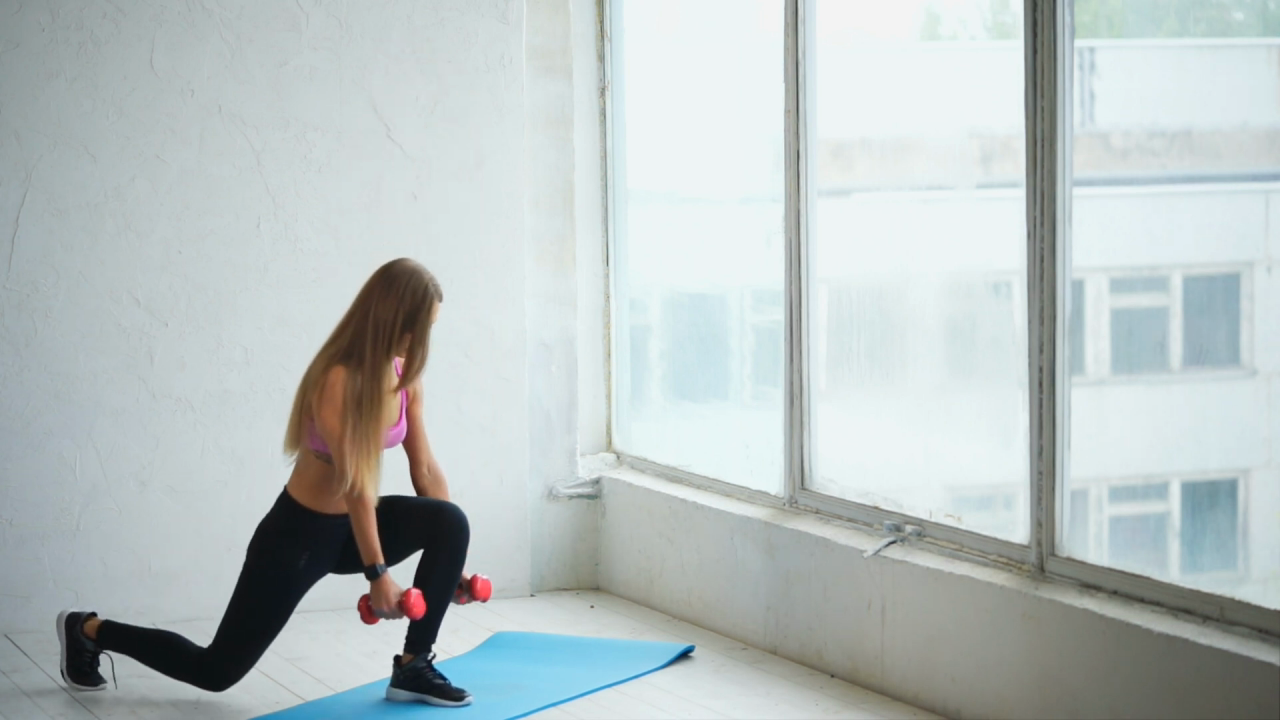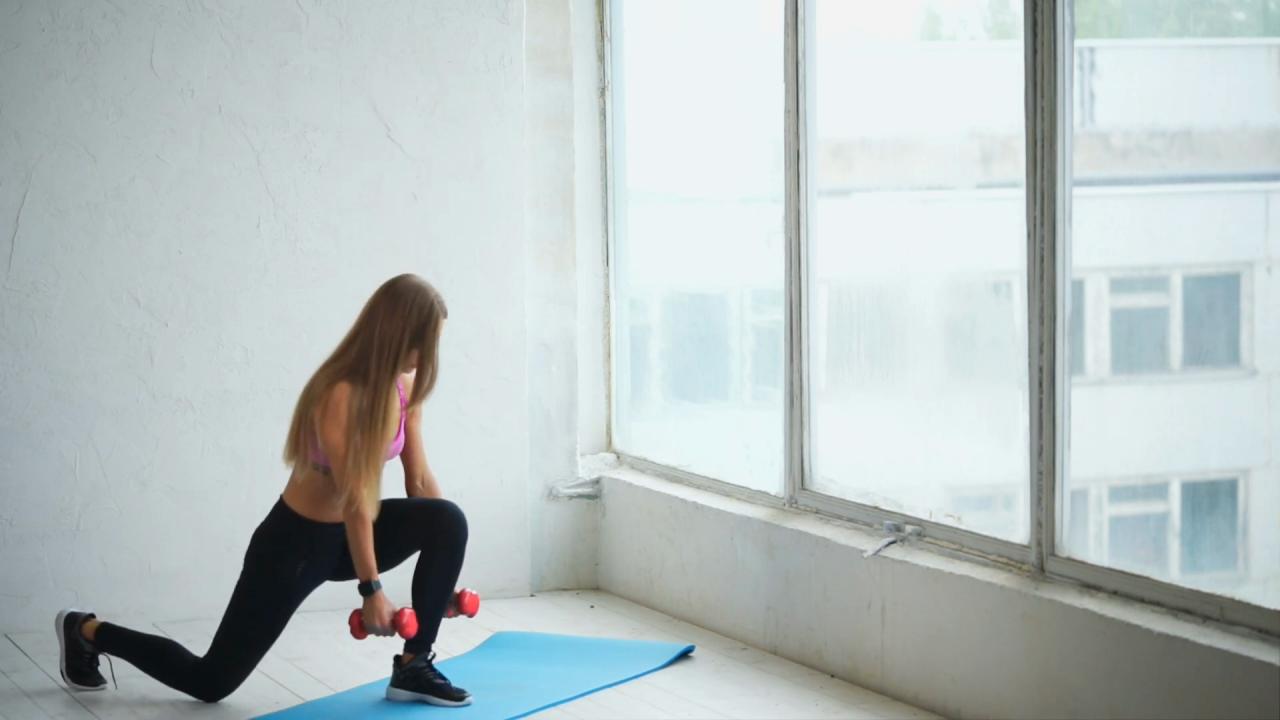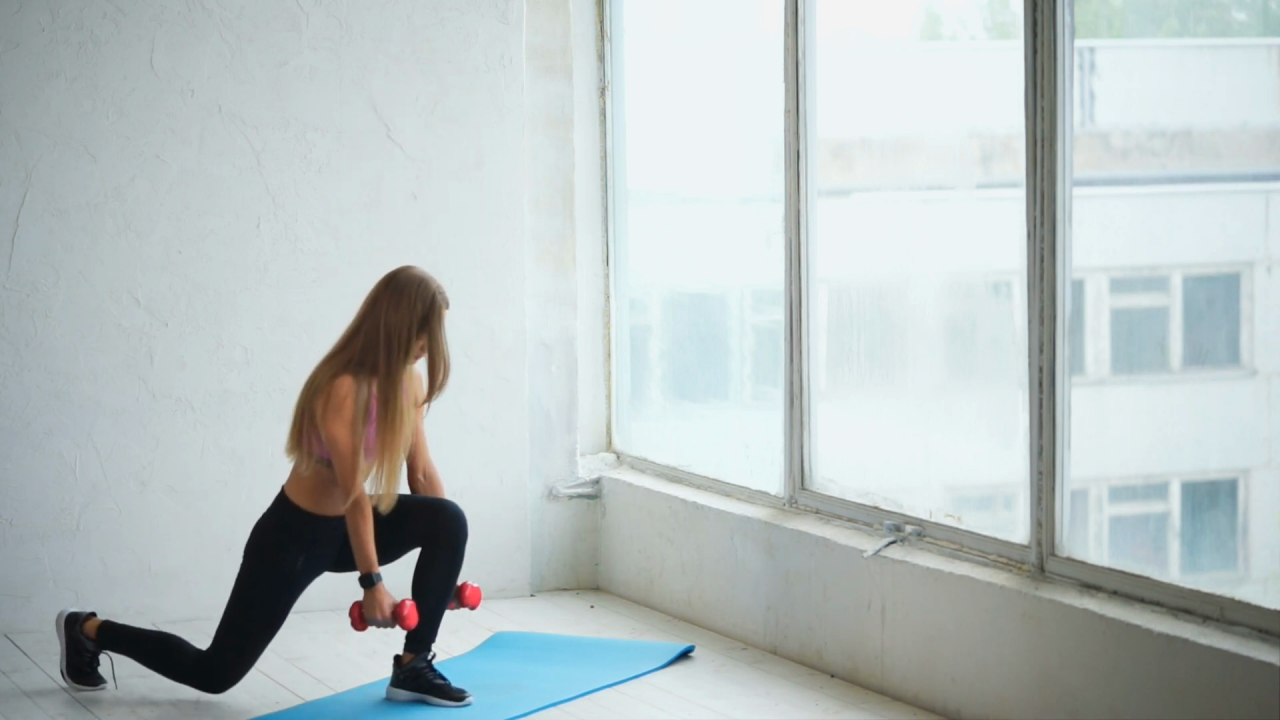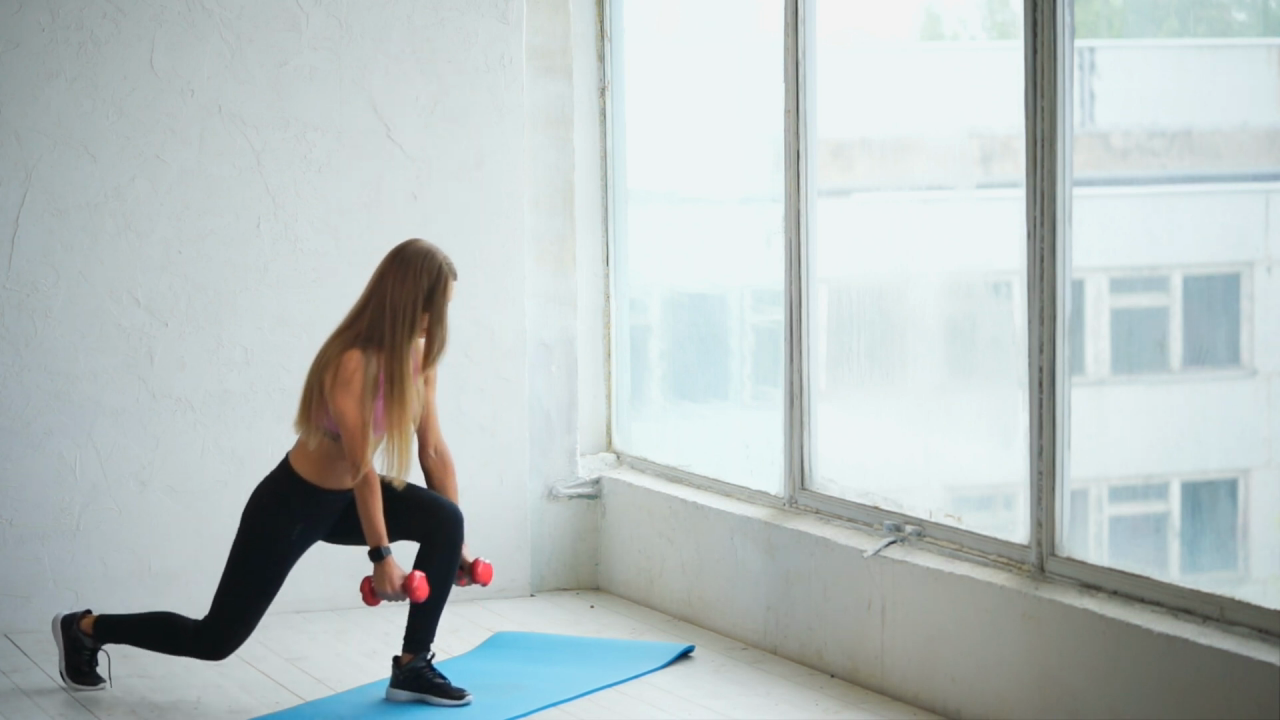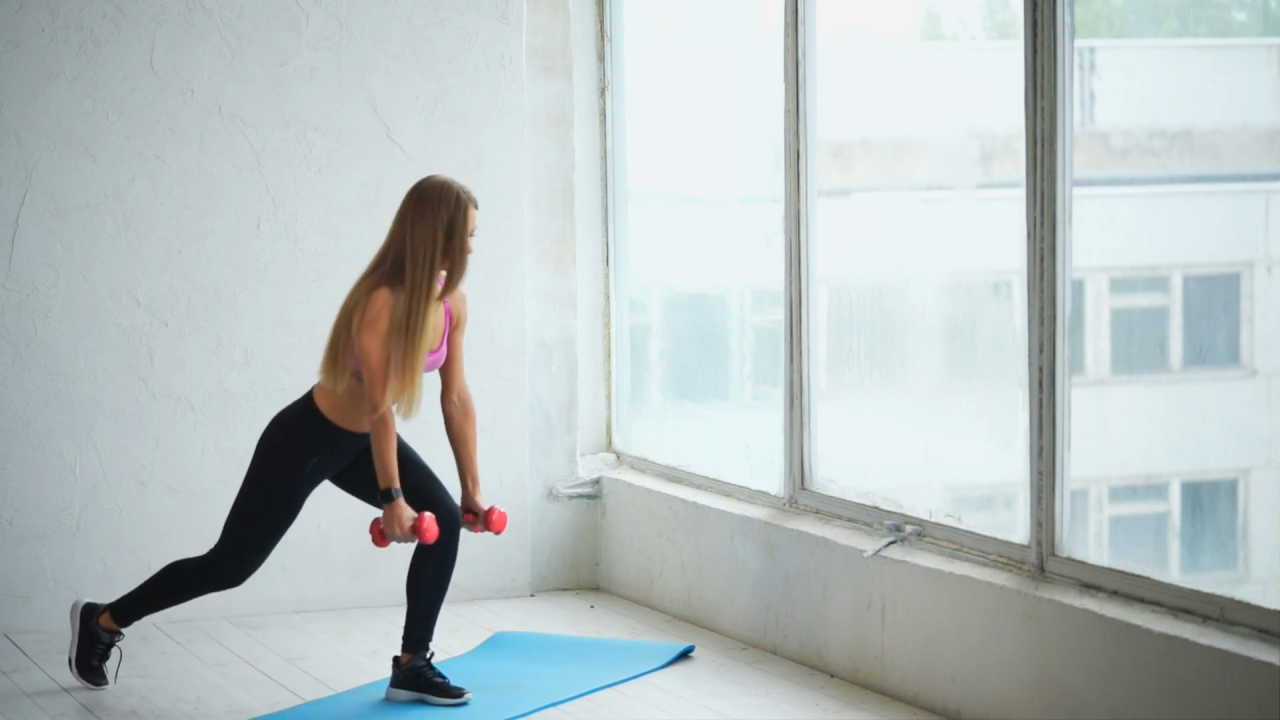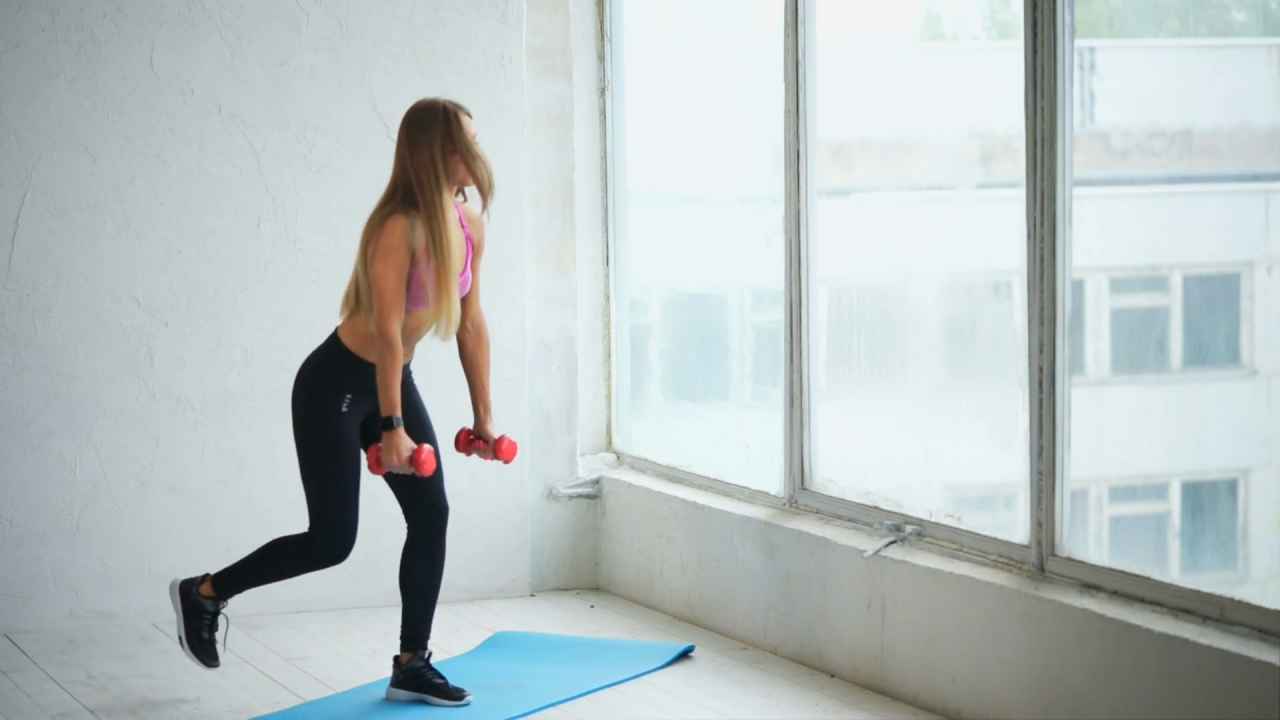
dt=0.4s
person 1, frame 1
left shoulder: (405, 376)
right shoulder: (337, 380)
left elbow: (425, 468)
right elbow: (355, 483)
left wrist: (452, 565)
right wrist: (378, 573)
left hip: (347, 526)
right hip: (298, 533)
left knee: (449, 523)
right knee: (215, 672)
left ankle: (413, 667)
right ankle: (87, 631)
person 1, frame 2
left shoulder: (405, 388)
right shoulder: (340, 395)
left elbow: (420, 480)
right elbow: (353, 499)
left wrist: (446, 573)
right wrist: (371, 590)
left hip: (344, 533)
right hip: (294, 542)
left knee: (448, 519)
right knee: (212, 682)
left ankle: (413, 667)
right ankle: (87, 632)
person 1, frame 3
left shoulder: (408, 381)
right shoulder: (342, 389)
left elbow: (422, 473)
right elbow: (353, 492)
left wrist: (446, 569)
right wrist: (371, 581)
left hip: (341, 526)
right hip: (292, 534)
left knee: (448, 520)
right knee: (216, 674)
left ankle: (413, 667)
right ankle: (87, 631)
person 1, frame 4
left shoulder: (420, 358)
right shoulder: (352, 363)
left elbow: (434, 450)
right elbow: (362, 467)
left wrist: (459, 544)
right wrist: (381, 557)
left hip: (339, 500)
right hip: (288, 503)
left knee: (443, 524)
right knee: (219, 639)
left ankle: (412, 668)
right ankle: (82, 629)
person 1, frame 5
left shoulder: (452, 302)
right shoulder: (381, 302)
left elbow: (457, 398)
right elbow: (380, 407)
left wrist: (471, 490)
right wrist: (390, 499)
left hip: (359, 440)
right hip: (304, 440)
left knee: (441, 522)
right knee: (232, 563)
left ankle: (411, 667)
right ankle: (102, 621)
person 1, frame 6
left shoulder: (469, 224)
right shoulder: (396, 227)
left elbow: (471, 325)
right elbow: (384, 331)
left wrist: (482, 416)
right wrist: (391, 430)
left hip: (394, 380)
right hip: (334, 384)
left knee: (431, 514)
right knee: (334, 538)
left ankle: (411, 667)
right ankle: (202, 594)
